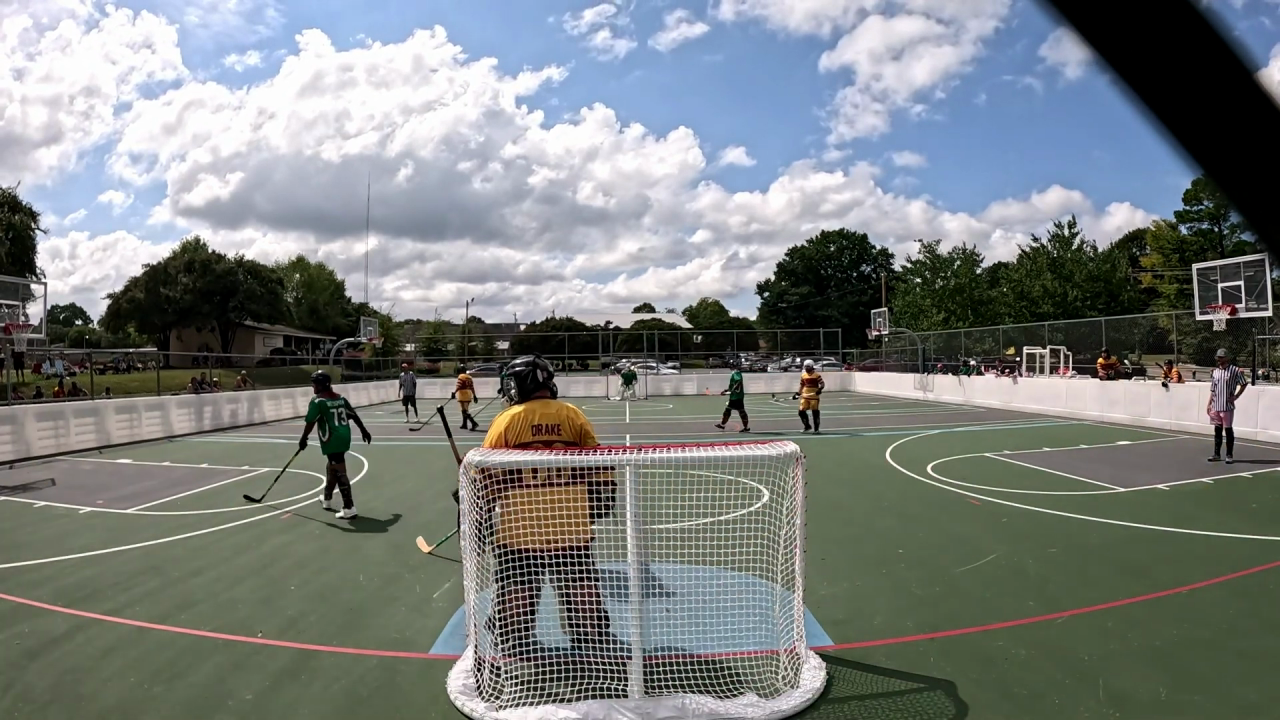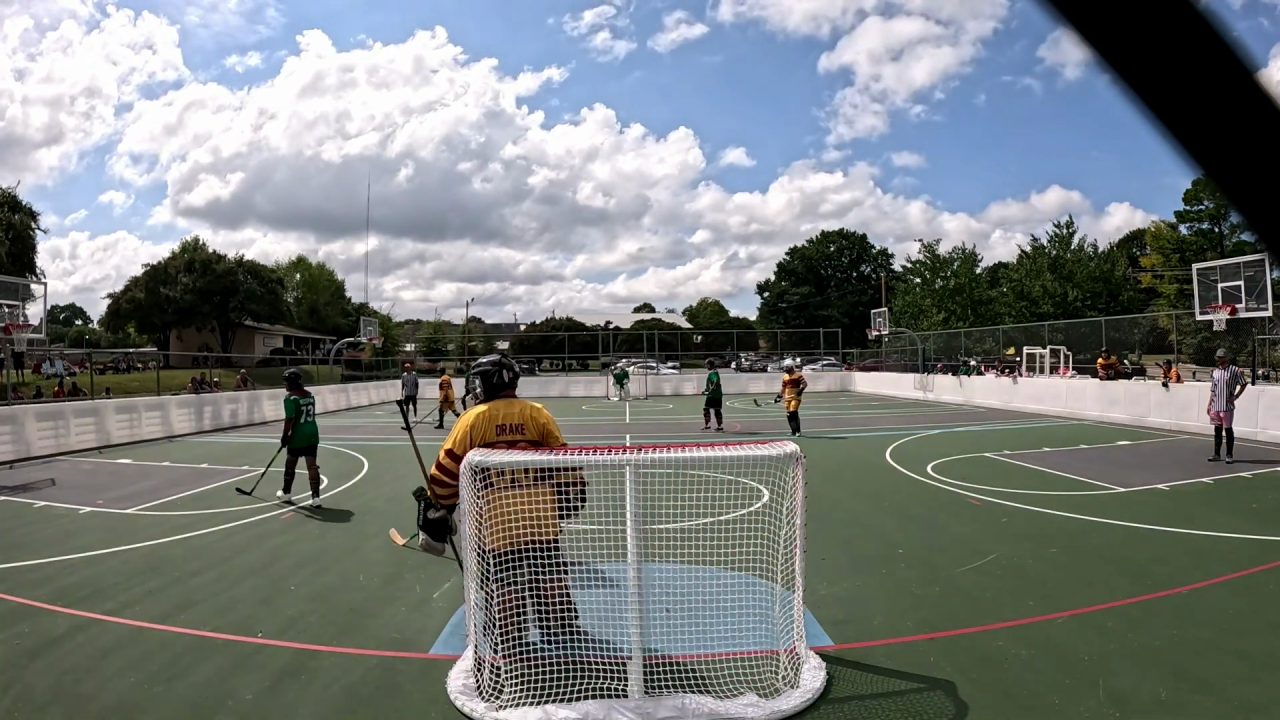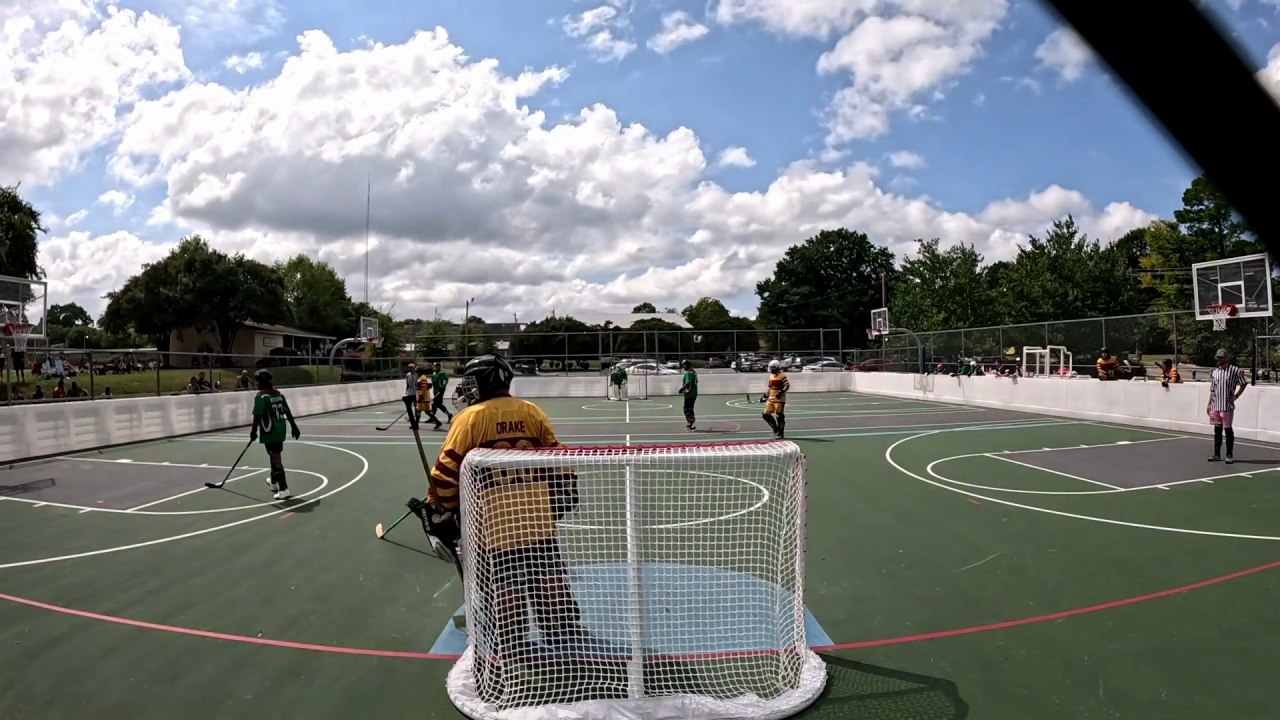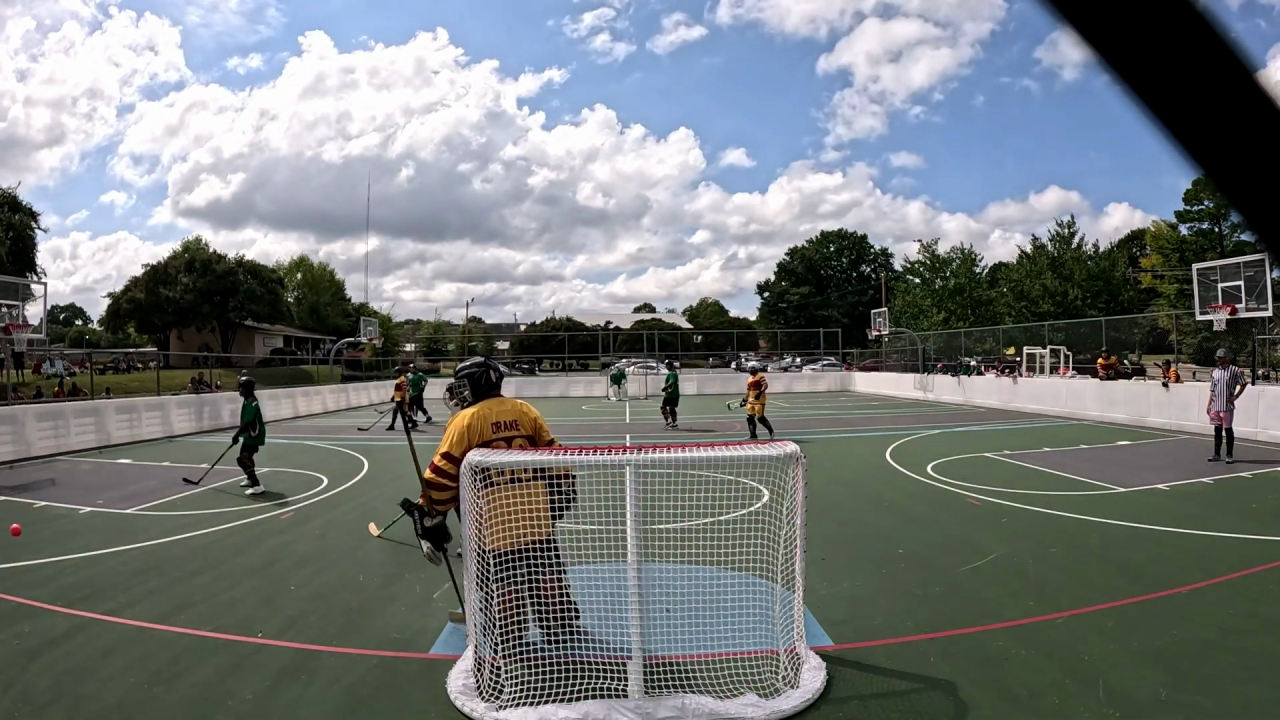
dt=0.5s
person 1, frame 1
left shoulder: (508, 419)
right shoulder: (573, 415)
left elbow: (487, 474)
right elbow: (598, 466)
right wrist: (599, 504)
left hip: (521, 518)
right hip: (570, 515)
left knee: (517, 584)
right knee: (579, 580)
left ankle: (515, 642)
right ankle: (592, 638)
person 1, frame 2
left shoulder: (473, 419)
right shoulder: (538, 414)
left elbow: (446, 470)
left wrist: (436, 511)
right wrist: (570, 496)
left hip: (494, 513)
right hip: (540, 508)
left knee: (503, 579)
right knee: (549, 572)
left ankle: (510, 640)
right ankle: (561, 628)
person 1, frame 3
left shoulder: (469, 418)
right shoulder: (532, 412)
left elbow: (447, 471)
left wrist: (439, 512)
right wrist: (564, 495)
left hip: (493, 508)
right hip: (536, 504)
left knee: (502, 578)
right knee: (547, 570)
left ankle: (509, 639)
right ankle: (561, 626)
person 1, frame 4
left shoulder: (466, 420)
right shoulder: (527, 411)
left elbow: (443, 473)
left wrist: (431, 515)
right wrist: (561, 493)
left hip: (492, 508)
right hip: (535, 501)
left knee: (502, 574)
right knee: (546, 567)
left ankle: (508, 636)
right ankle: (561, 624)
